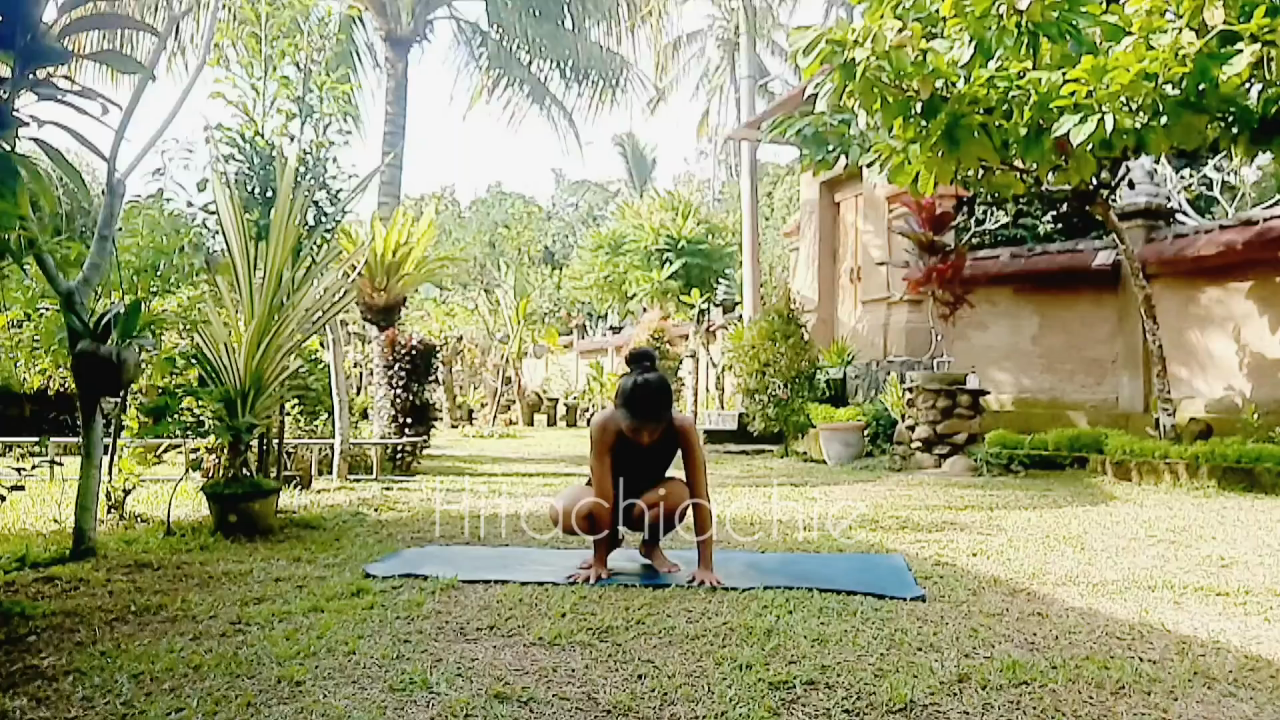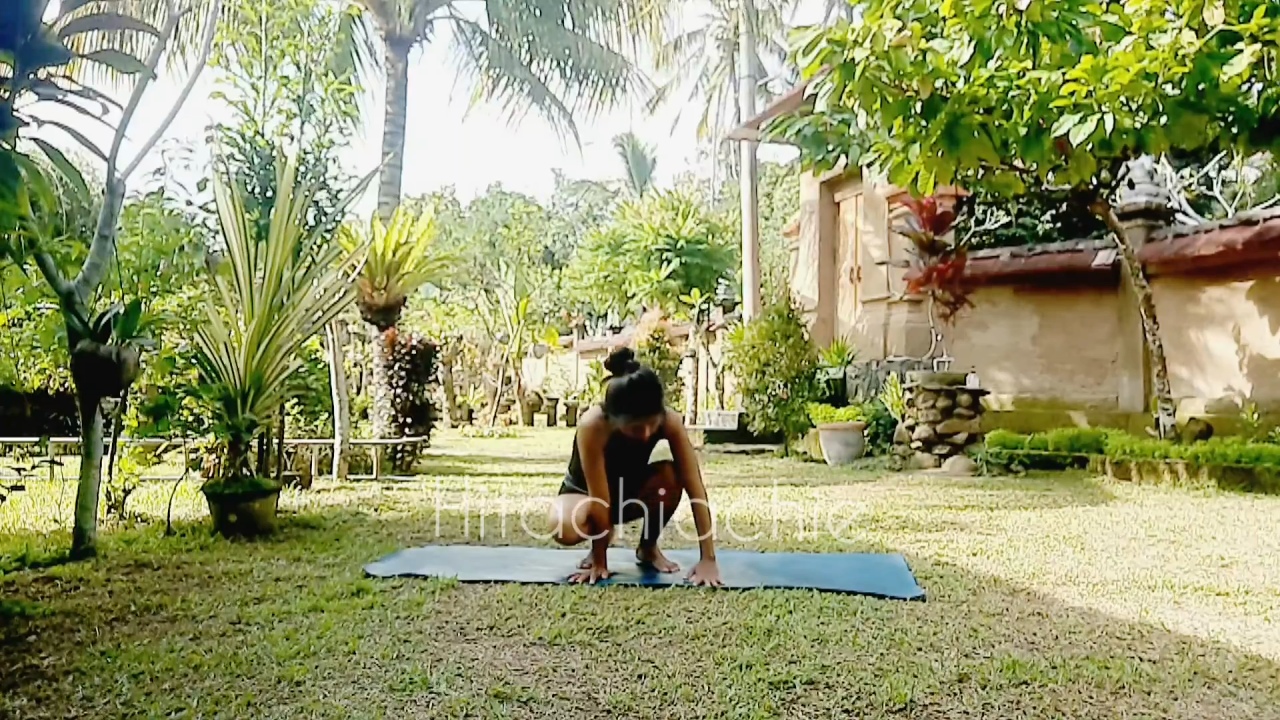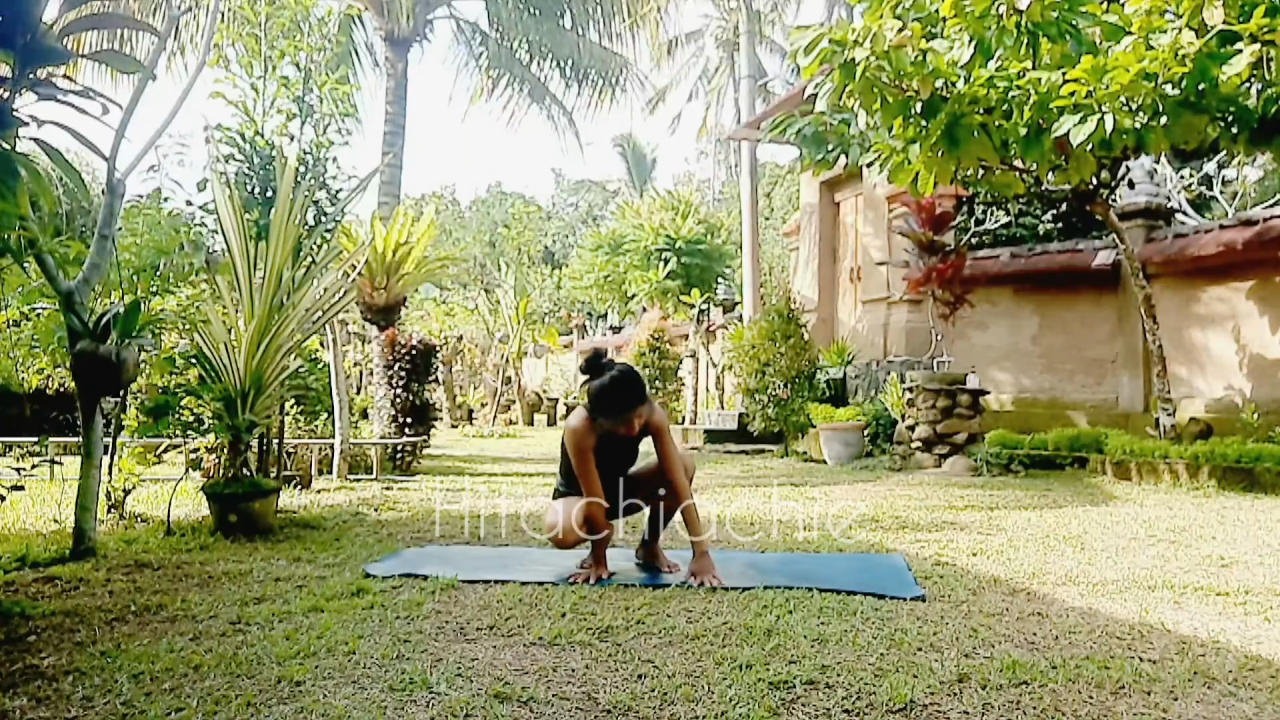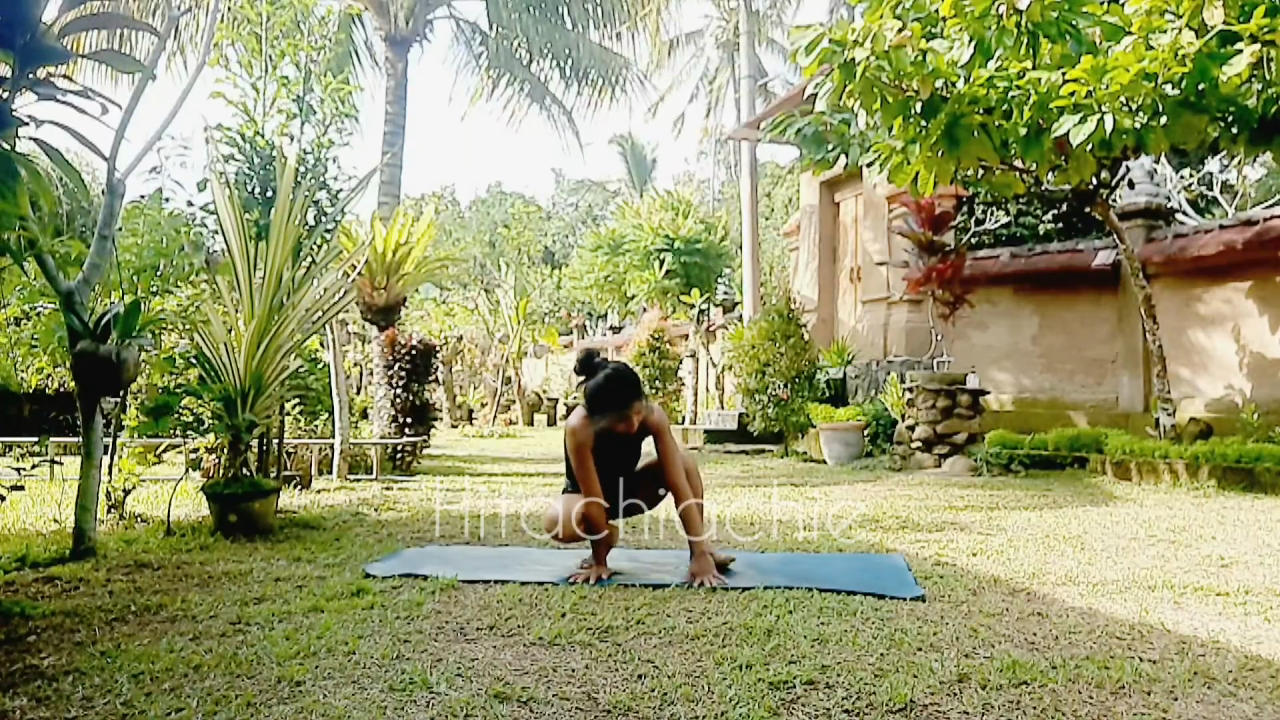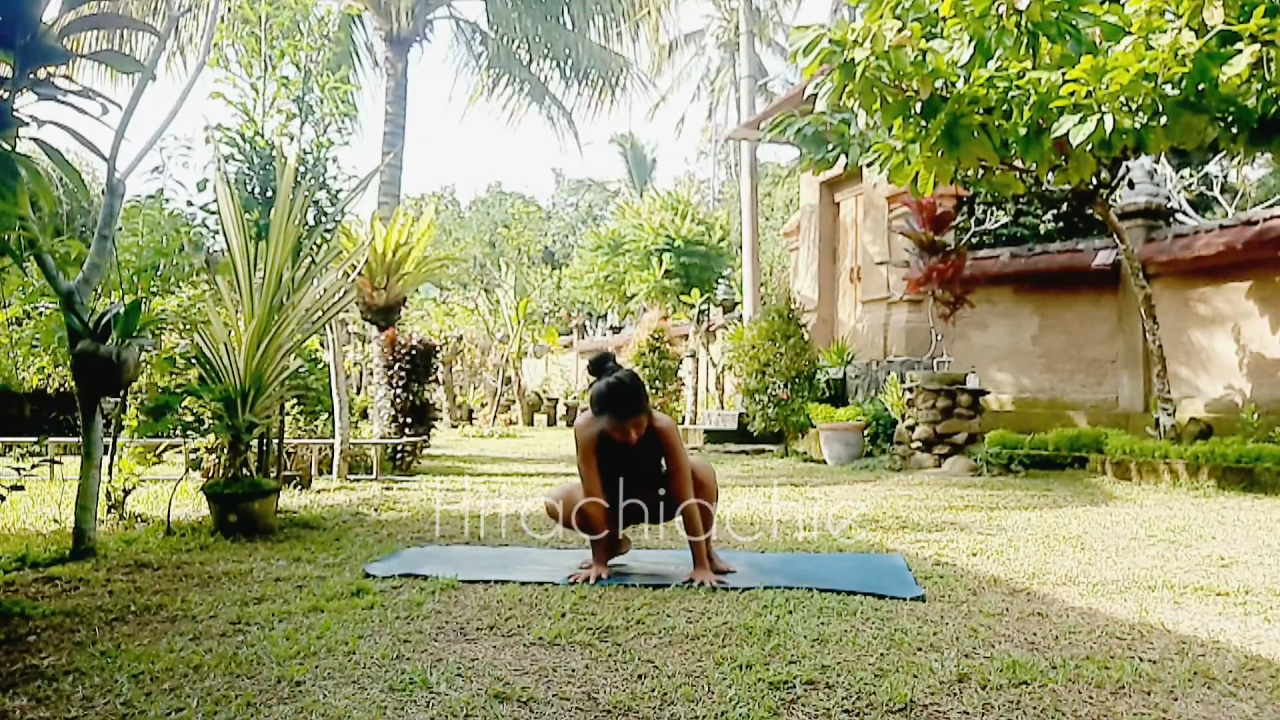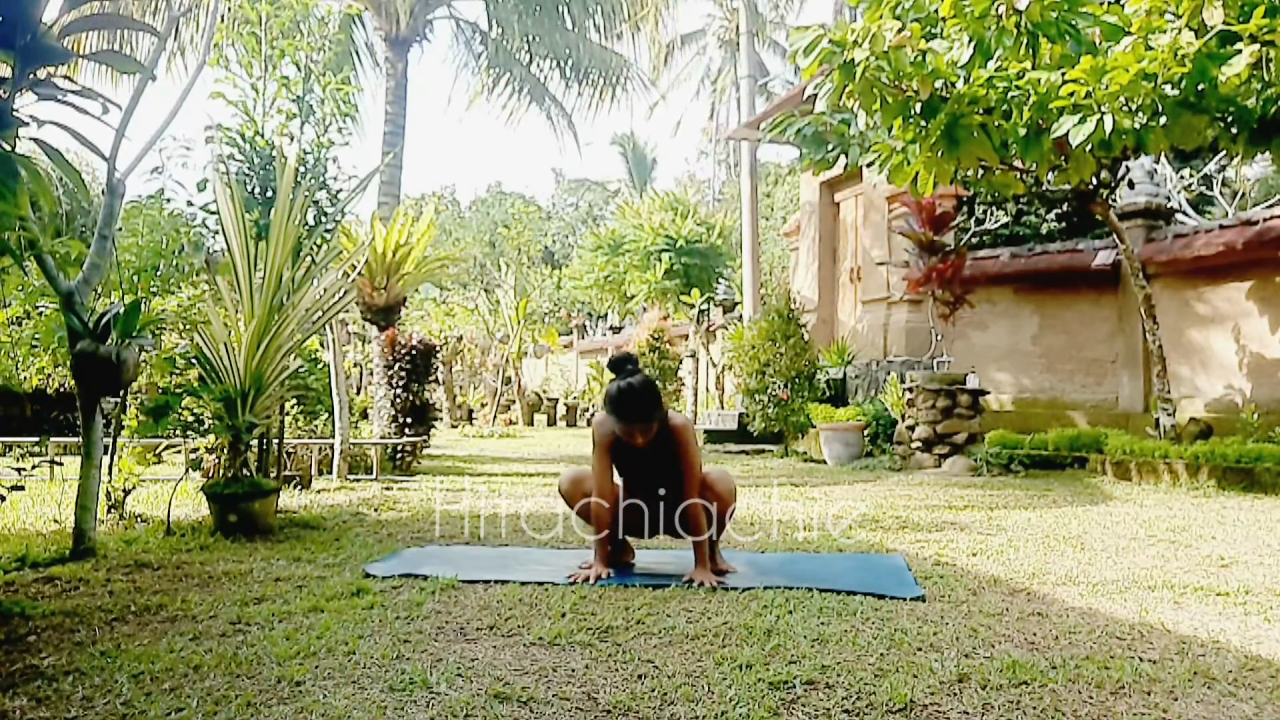
dt=0.4s
person 1, frame 1
left shoulder: (683, 428)
right shoulder: (604, 424)
left elbow: (700, 497)
right elbow: (602, 499)
left wrist: (705, 566)
right wrist: (599, 561)
left hip: (646, 501)
right hip: (609, 497)
left knee: (678, 494)
right knee: (561, 512)
left ankle: (651, 546)
right ankle: (611, 539)
person 1, frame 2
left shoulder: (669, 422)
right shoulder: (592, 425)
left elbow: (694, 487)
right elbow: (598, 500)
left wrist: (708, 558)
right wrist: (599, 562)
left hip: (626, 493)
right hip: (583, 494)
left knee: (672, 475)
right knee: (563, 530)
left ankle: (648, 547)
right ankle: (602, 536)
person 1, frame 3
left shoulder: (653, 416)
right shoulder: (579, 428)
left elbow: (679, 483)
right elbow: (594, 501)
left wrist: (701, 553)
right wrist: (599, 562)
left hip: (621, 488)
right hip: (577, 495)
left knee: (684, 463)
right knee: (561, 534)
left ankle: (649, 547)
right ankle: (602, 535)
person 1, frame 4
left shoulder: (653, 416)
right shoulder: (579, 428)
left elbow: (679, 484)
right elbow: (593, 501)
left wrist: (701, 555)
right wrist: (599, 562)
left hip: (630, 490)
right hip: (587, 496)
left knee: (684, 463)
right knee: (556, 522)
left ankle: (699, 552)
right ankle: (605, 537)
person 1, frame 5
left shoulder: (663, 427)
right shoulder: (587, 427)
left elbow: (685, 498)
right elbow: (593, 499)
left wrist: (701, 565)
right wrist: (599, 561)
left hip: (658, 499)
right hip: (614, 503)
left knee: (701, 471)
right knee: (558, 502)
left ankle: (707, 553)
right ankle: (614, 541)
person 1, frame 6
left shoulder: (678, 427)
right shoulder: (603, 426)
left elbow: (692, 497)
right elbow: (601, 496)
left wrist: (702, 565)
right wrist: (600, 560)
left hip: (678, 512)
right hip: (636, 513)
left knee: (720, 484)
right knee: (571, 482)
left ankle: (711, 551)
right ankle: (618, 547)
